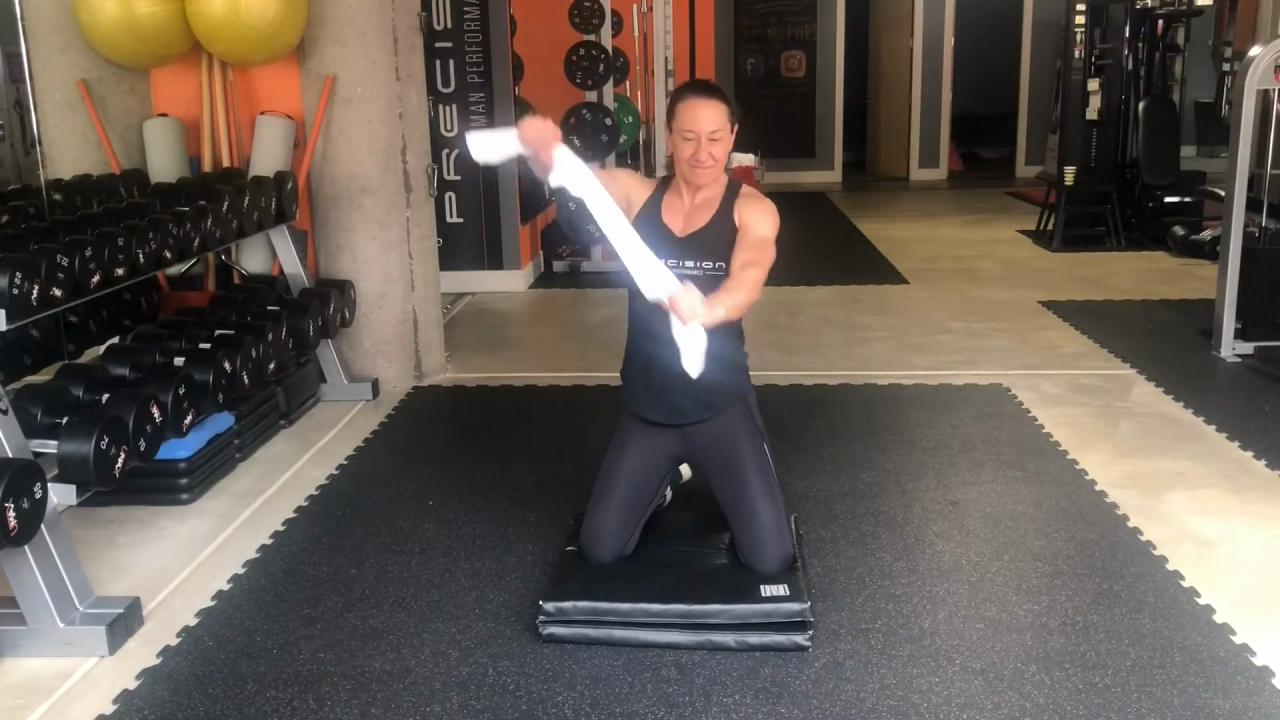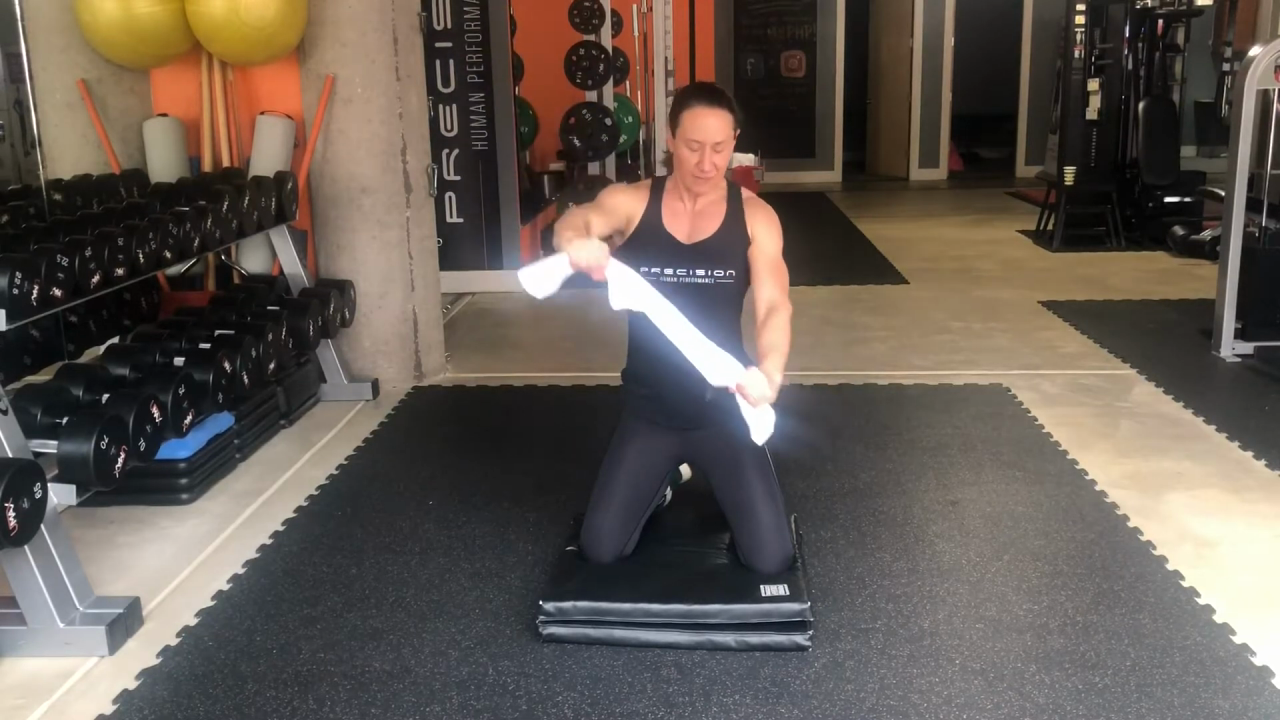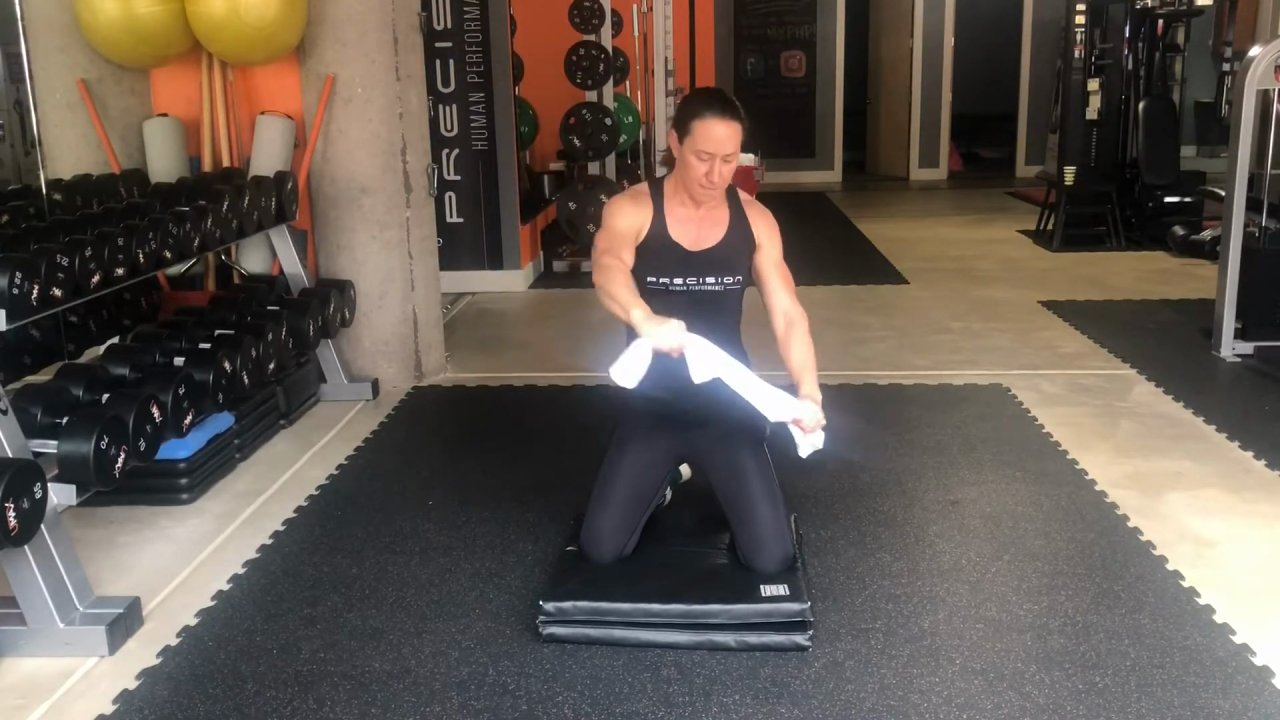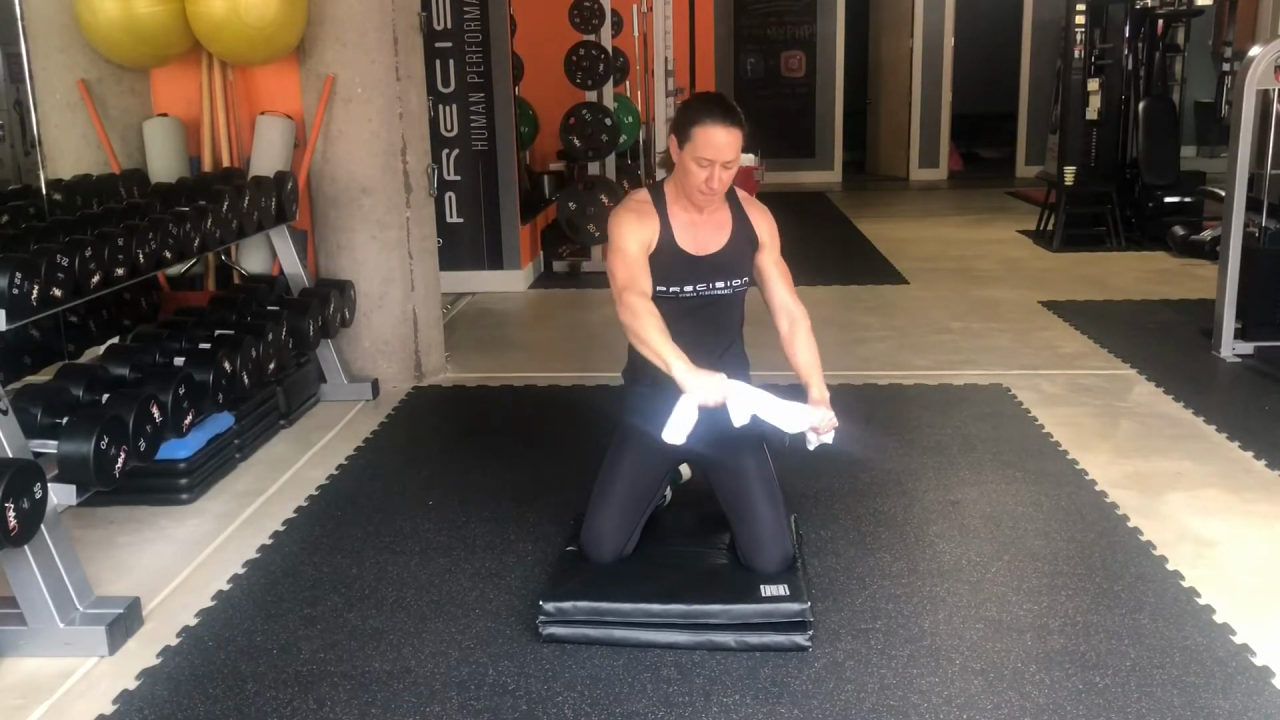
dt=0.4s
person 1, frame 1
left shoulder: (753, 209)
right shoulder: (637, 193)
left elbow: (749, 276)
left wrist: (709, 309)
right wrist: (541, 144)
left hip: (721, 408)
right hip: (646, 409)
left knee: (772, 559)
right knee: (599, 549)
left ankle: (721, 484)
right ankle: (661, 484)
person 1, frame 2
left shoulder: (755, 216)
right shoulder: (632, 201)
left elbow: (775, 306)
right elbow: (582, 221)
left wrist: (769, 374)
right wrist: (575, 238)
left hip: (724, 409)
right hip: (648, 409)
left knee: (771, 559)
right knee: (599, 548)
left ankle: (717, 484)
right ankle: (660, 483)
person 1, frame 3
left shoulder: (755, 219)
right shoulder: (633, 208)
left elbow: (788, 315)
right elbow: (607, 266)
left wrist: (808, 391)
right wrist: (642, 319)
left hip: (727, 408)
right hip: (651, 407)
left knee: (772, 559)
right knee: (600, 549)
left ankle: (713, 481)
right ankle: (661, 482)
person 1, frame 4
left shoulder: (754, 217)
right shoulder: (635, 217)
left elbow: (789, 312)
right elbow: (631, 302)
left wrist: (817, 392)
right wrist: (684, 372)
left hip: (729, 406)
right hip: (655, 404)
left knee: (771, 559)
right knee: (601, 549)
left ankle: (714, 480)
right ankle: (661, 482)
